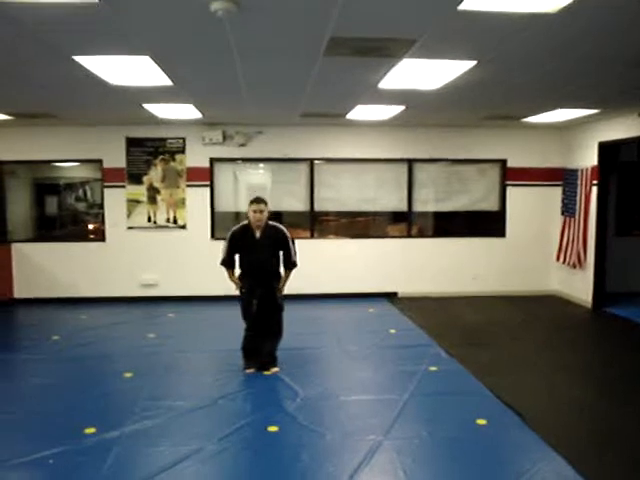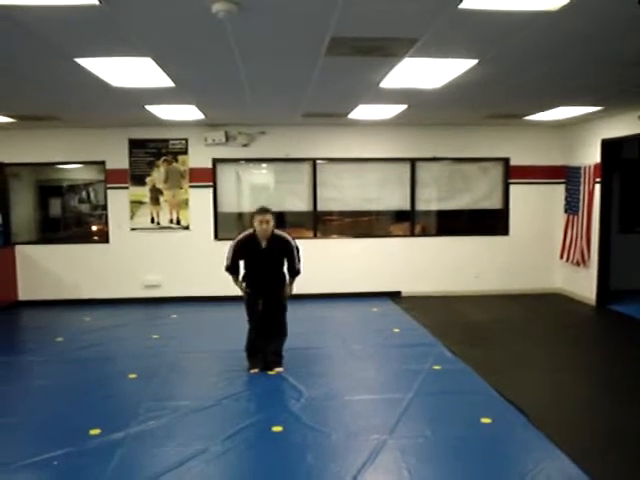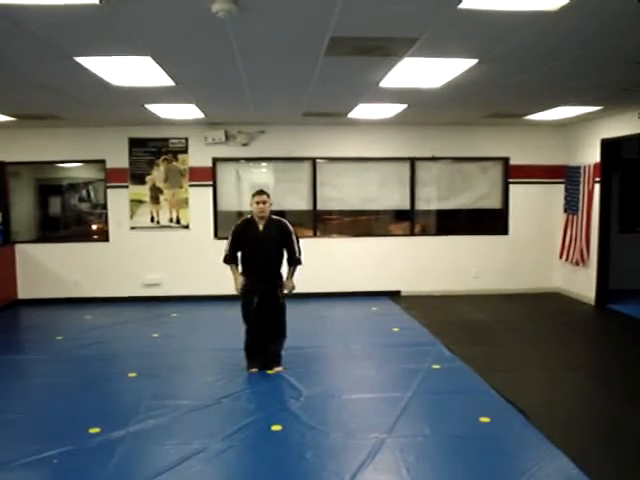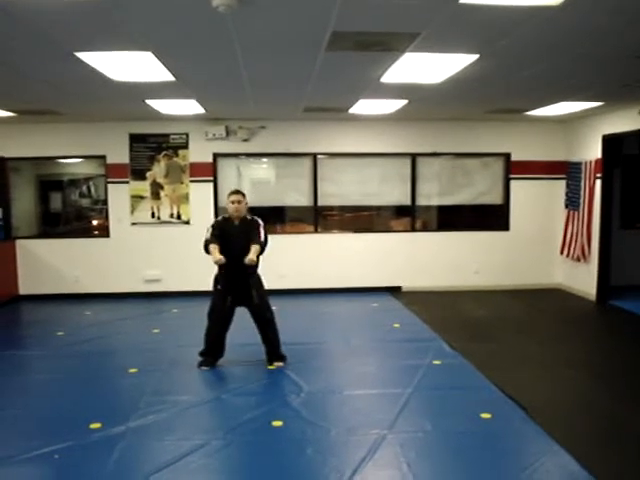
dt=1s
person 1, frame 1
left shoulder: (280, 232)
right shoulder: (237, 232)
left elbow: (290, 259)
right elbow: (227, 258)
left wrist: (283, 282)
right wrist: (234, 280)
left hip: (272, 287)
right hip: (249, 288)
left knee: (273, 325)
right knee: (252, 324)
left ankle: (269, 362)
right ankle: (251, 362)
person 1, frame 2
left shoulder: (285, 241)
right shoulder: (243, 241)
left elbow: (294, 265)
right elbow: (232, 263)
left wrist: (289, 286)
right wrist: (238, 283)
left hip: (277, 288)
right hip: (253, 288)
left knee: (278, 325)
right knee: (256, 325)
left ankle: (274, 361)
right ankle: (254, 362)
person 1, frame 3
left shoulder: (282, 226)
right shoulder: (242, 226)
left elbow: (295, 252)
right elbow: (230, 252)
left wrist: (289, 278)
right wrist: (237, 275)
left hip: (274, 282)
right hip: (250, 282)
left knee: (276, 324)
right knee: (252, 323)
left ankle: (272, 360)
right ankle: (252, 360)
person 1, frame 4
left shoulder: (255, 223)
right shoulder: (219, 224)
left elbow: (259, 241)
right elbow: (211, 241)
left wrist: (253, 254)
right wrist: (216, 254)
left hip: (250, 278)
right hip: (225, 279)
left knee: (264, 316)
right knee: (217, 318)
left ankle: (275, 355)
right ankle: (210, 356)
